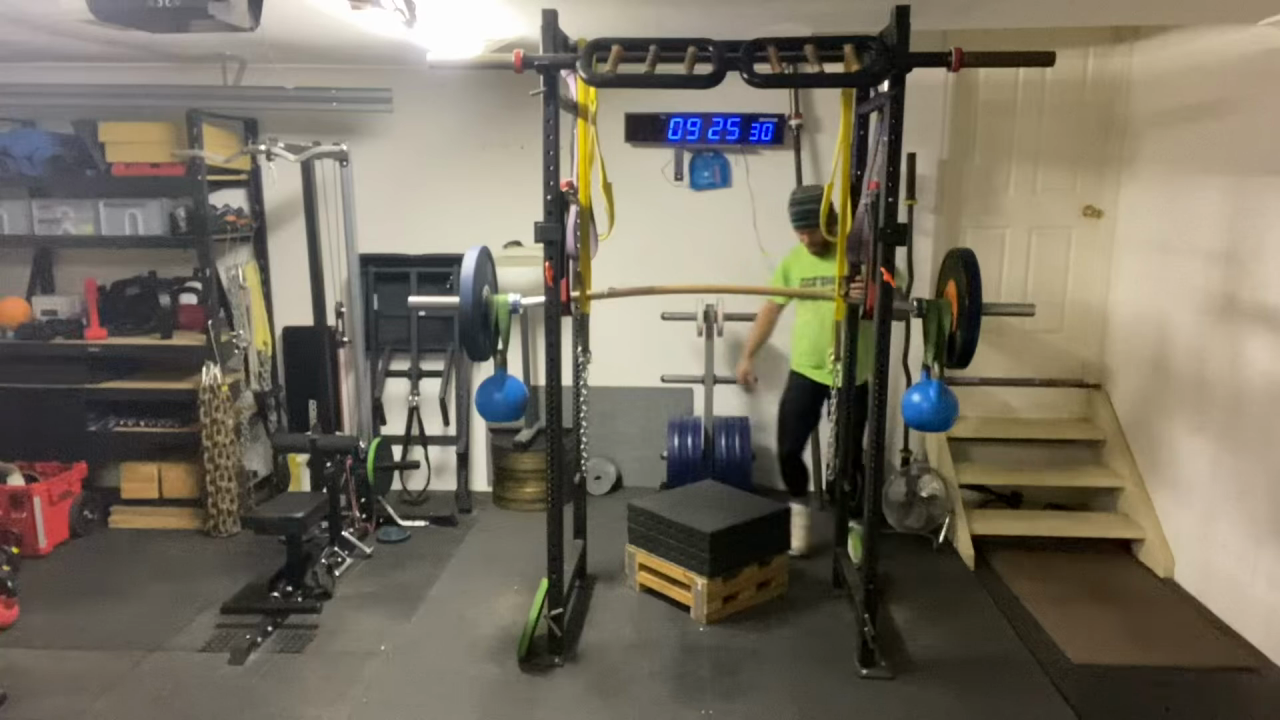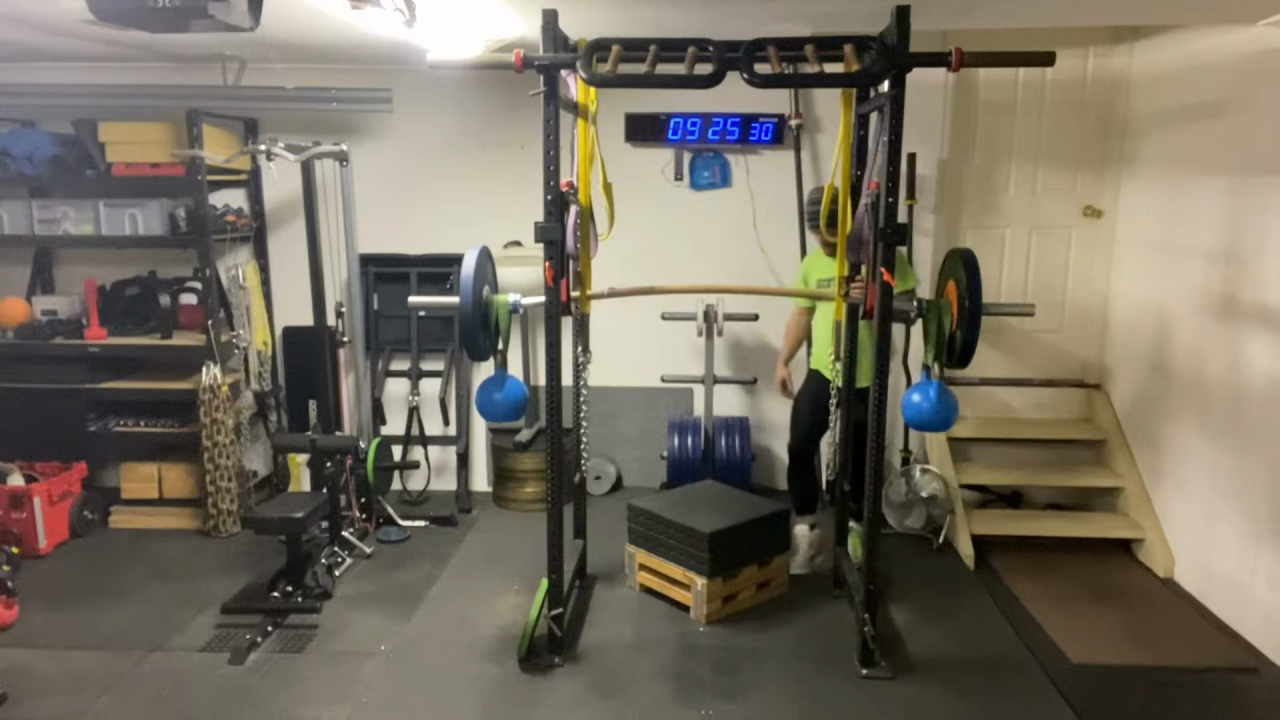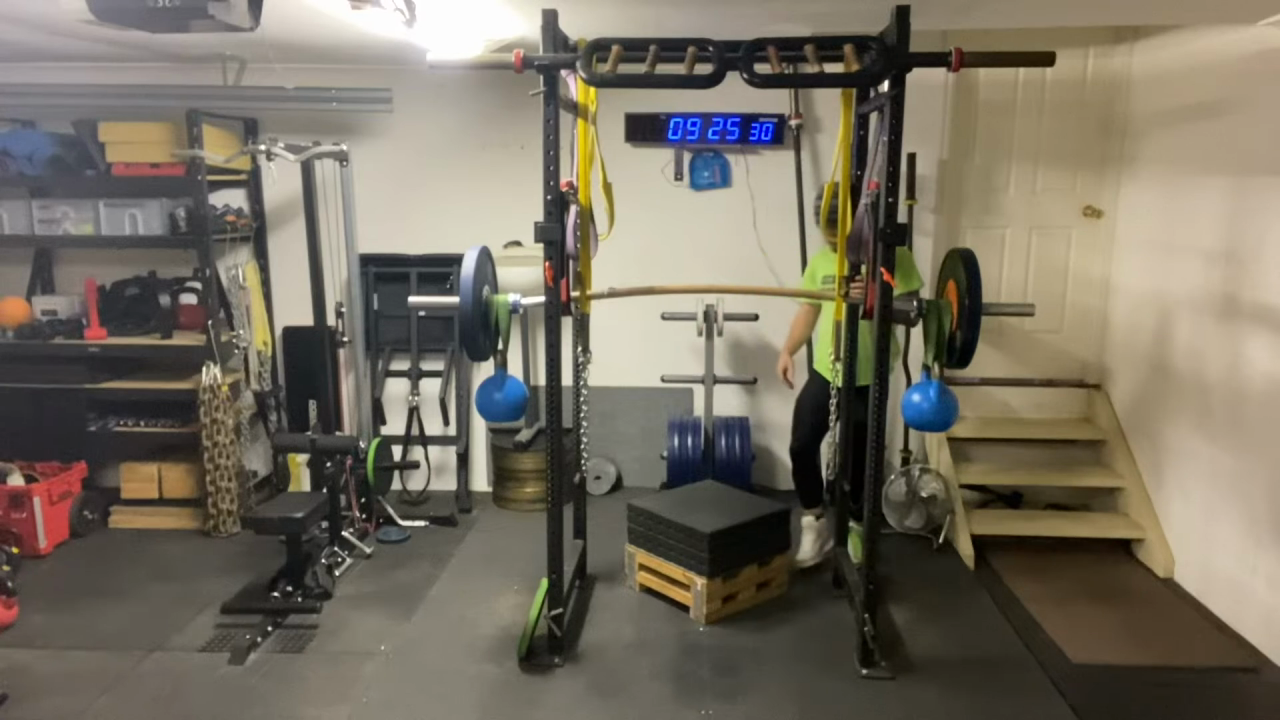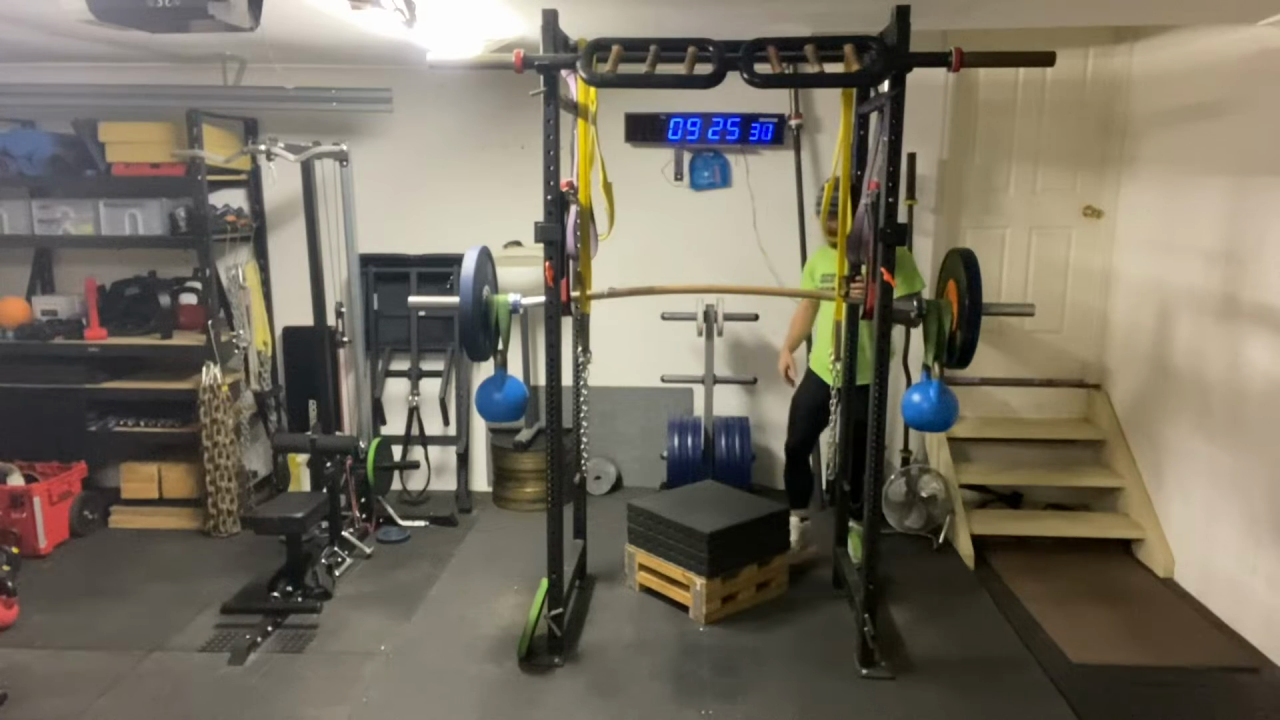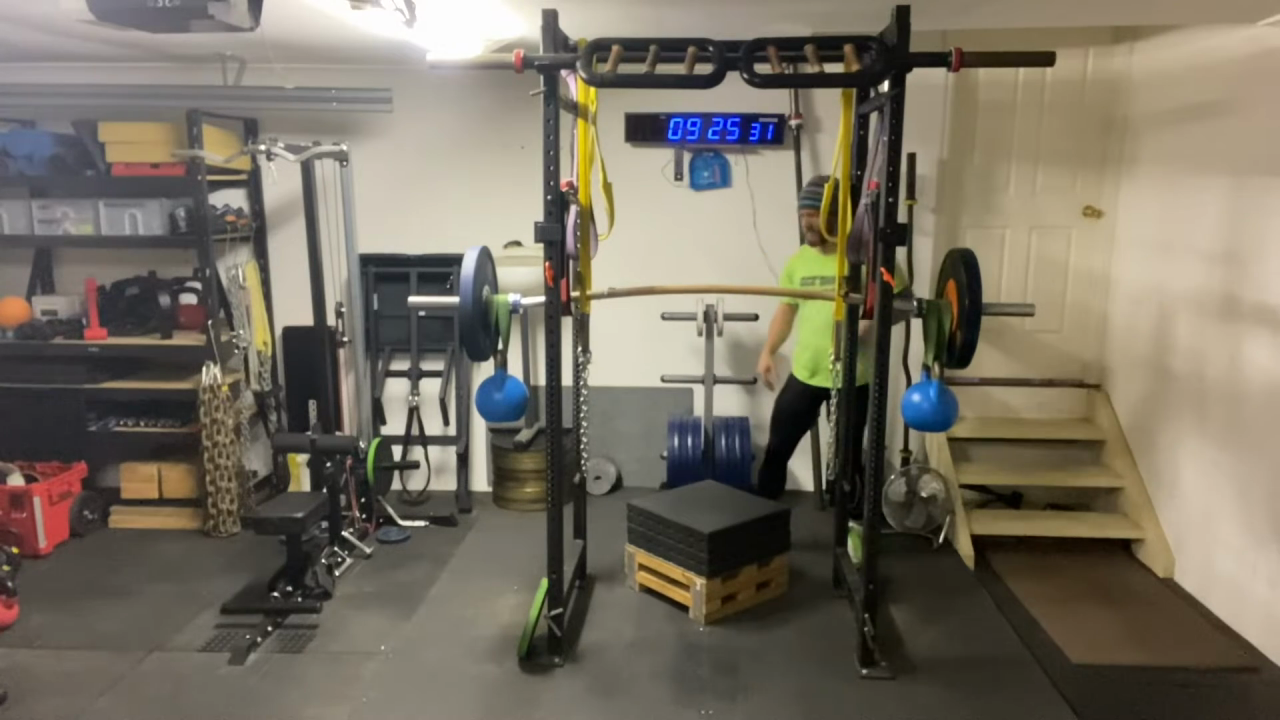
dt=0.3s
person 1, frame 1
right shoulder: (794, 259)
right elbow: (771, 308)
right wrist: (747, 356)
left hip: (853, 375)
right hip: (806, 371)
left knee: (851, 457)
right knee: (788, 450)
right ankle: (801, 507)
person 1, frame 2
right shoulder: (813, 262)
right elbow: (802, 314)
right wrist: (783, 361)
left hip: (867, 378)
right hip: (821, 372)
left knee: (857, 460)
right knee: (799, 449)
left ankle: (856, 528)
right ankle: (806, 530)
person 1, frame 3
left shoulder: (890, 253)
right shoulder: (821, 260)
right wrist: (787, 352)
left hip: (866, 377)
right hip: (824, 372)
left knee: (858, 459)
right knee: (801, 448)
left ankle: (857, 529)
right ankle: (816, 523)
person 1, frame 4
left shoulder: (889, 253)
right shoulder: (820, 256)
right wrist: (788, 348)
left hip: (864, 375)
right hip: (820, 371)
left knee: (857, 460)
right knee: (796, 446)
left ankle: (856, 528)
right ankle: (798, 528)
person 1, frame 5
right shoulder: (799, 259)
left wrist: (868, 316)
right wrist: (768, 352)
left hip: (851, 378)
right hip: (804, 375)
left knee: (847, 463)
right knee: (776, 451)
